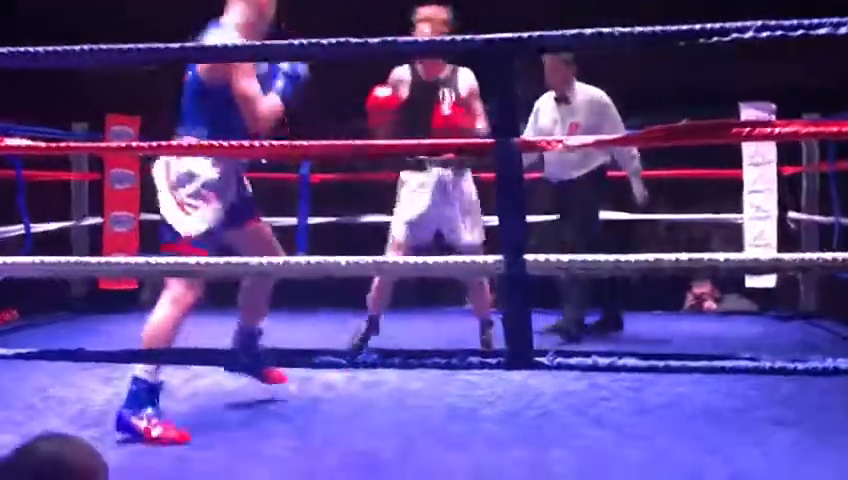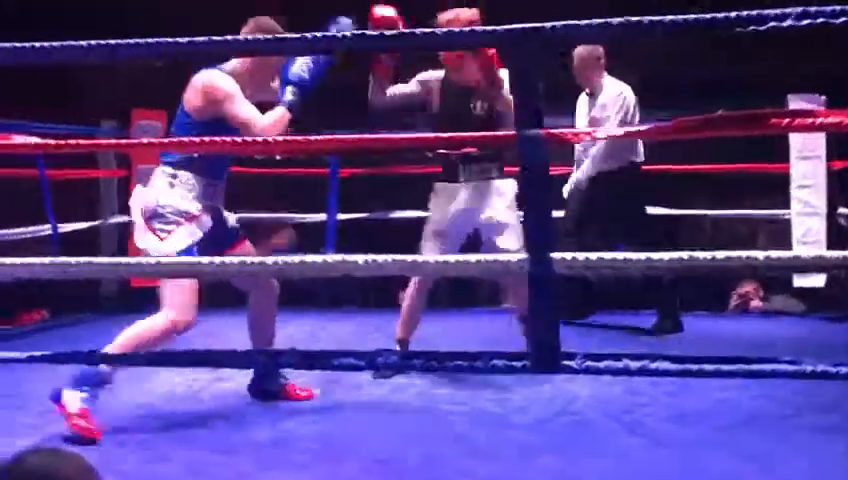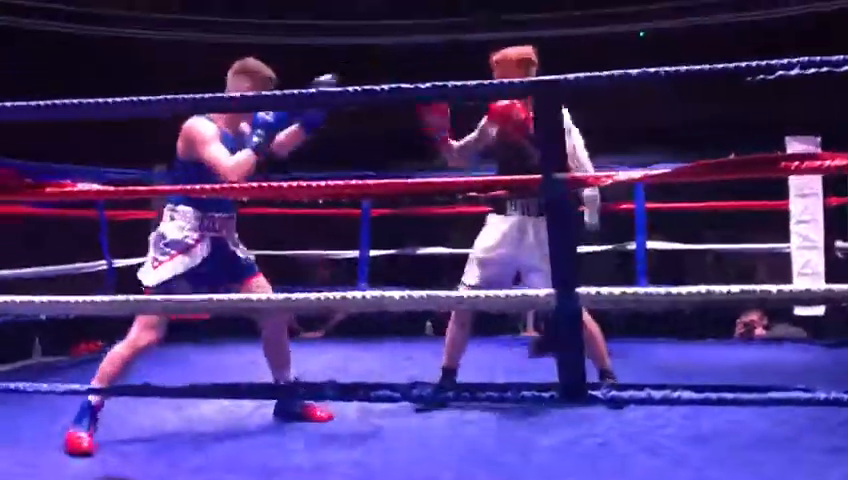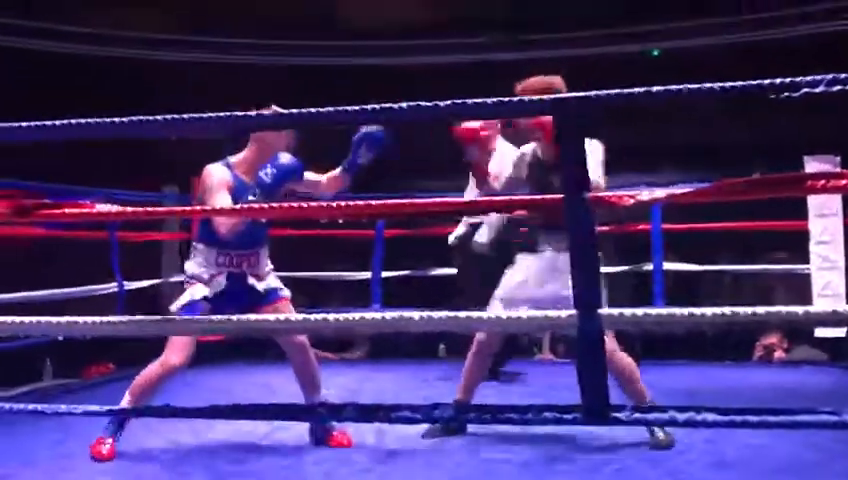
dt=0.5s
person 1, frame 1
left shoulder: (216, 38)
right shoulder: (232, 46)
right elbow: (260, 120)
left wrist: (269, 77)
right wrist: (284, 83)
left hip: (219, 173)
right hip: (199, 174)
left knee: (269, 259)
right knee: (183, 292)
left ankle: (246, 351)
right ankle: (138, 405)
person 1, frame 2
left shoulder: (237, 86)
right shoulder: (214, 83)
right elbow: (266, 133)
right wrist: (295, 91)
left hip: (205, 206)
right hip: (175, 205)
left knee: (265, 289)
right knee: (179, 316)
left ankle: (267, 378)
right ankle: (79, 388)
person 1, frame 3
left shoulder: (240, 129)
right shoulder: (199, 127)
left elbow: (280, 147)
right elbow: (232, 174)
left wrist: (310, 119)
right wrist: (261, 134)
left hip: (222, 240)
right hip: (183, 241)
left knee: (276, 318)
right knee: (144, 336)
left ankle: (288, 401)
right ankle: (85, 416)
person 1, frame 4
left shoulder: (278, 173)
right shoulder: (216, 174)
left elbow: (326, 188)
right elbow: (226, 227)
left wrist: (356, 159)
right wrist: (262, 191)
left hip: (256, 274)
right hip: (211, 276)
left knee: (299, 344)
right knee: (173, 361)
left ankle: (320, 422)
right ankle: (115, 424)
person 2, frame 1
left shoulder: (465, 79)
right shoulder: (402, 76)
left elbow: (482, 130)
right elbow: (383, 132)
left wrist: (464, 127)
right wrist: (380, 116)
left hip: (455, 178)
right hip: (417, 177)
left knee: (472, 255)
right knee: (396, 252)
left ankle: (485, 329)
right ankle: (371, 323)
person 2, frame 2
left shoulder: (500, 78)
right shoulder: (432, 82)
left elbow: (516, 123)
right elbow: (379, 99)
left wrist: (491, 79)
right wrist: (383, 49)
left hip: (494, 187)
right hip: (451, 190)
right knee: (425, 272)
right ankle: (399, 349)
person 2, frame 3
left shoulder: (556, 116)
right shoulder: (494, 121)
left elbow: (564, 170)
right elbow: (455, 158)
left wrist: (527, 135)
right wrist: (437, 127)
left hip: (544, 223)
right hip: (502, 221)
left ankle: (608, 377)
right ankle: (446, 380)
person 2, frame 4
left shoulder: (587, 147)
right shoulder: (527, 156)
left elbow: (595, 194)
left hip: (575, 261)
right hip: (533, 261)
left knee: (603, 347)
right knee: (486, 338)
right ankle: (458, 414)
person 3, frame 1
left shoulder: (595, 100)
right shoulder: (543, 104)
left wrist: (636, 180)
left hip: (587, 182)
right hip: (557, 186)
left knee: (577, 247)
right knee: (582, 248)
left ankle: (573, 320)
right ankle: (610, 315)
person 3, frame 2
left shoulder: (619, 94)
right shoulder: (583, 99)
left elbow: (610, 139)
left wrist: (584, 173)
right wrist: (574, 178)
left hip: (620, 178)
right hip: (593, 180)
left knee: (638, 244)
right knee: (574, 237)
left ankle: (668, 313)
right ankle: (574, 305)
person 3, frame 3
left shoulder: (563, 128)
right shoulder: (530, 133)
left elbow: (585, 171)
right elbow: (525, 174)
left wrist: (591, 210)
right wrist: (507, 203)
left hip: (558, 206)
right hip: (537, 208)
left knee: (549, 267)
right knee: (553, 269)
left ankle: (552, 335)
right ankle: (556, 334)
person 3, frame 4
left shoulder: (508, 155)
right shoulder: (479, 158)
left wrist: (487, 231)
right wrist: (461, 229)
left hip: (495, 233)
right hip: (476, 231)
left knee: (485, 296)
right knee: (472, 294)
left ankle: (492, 362)
